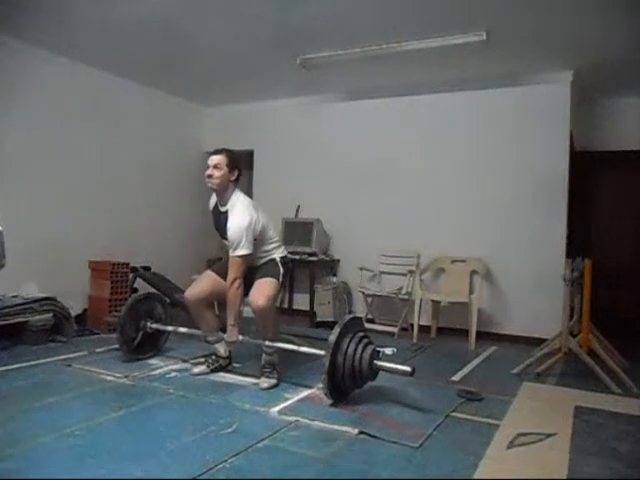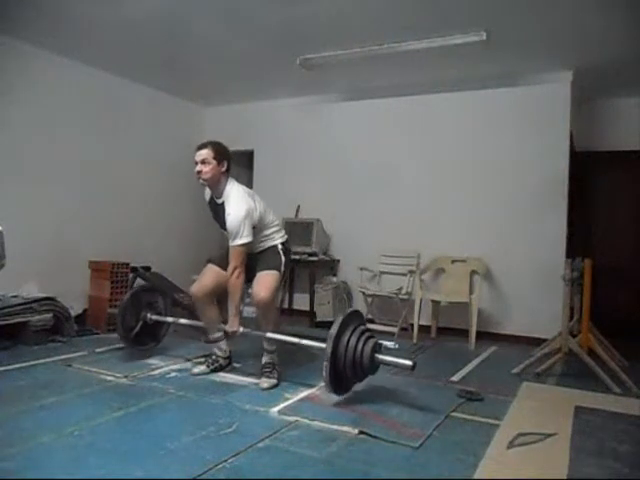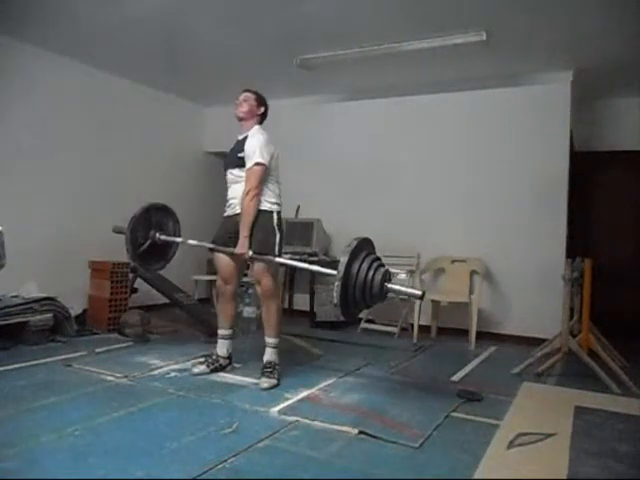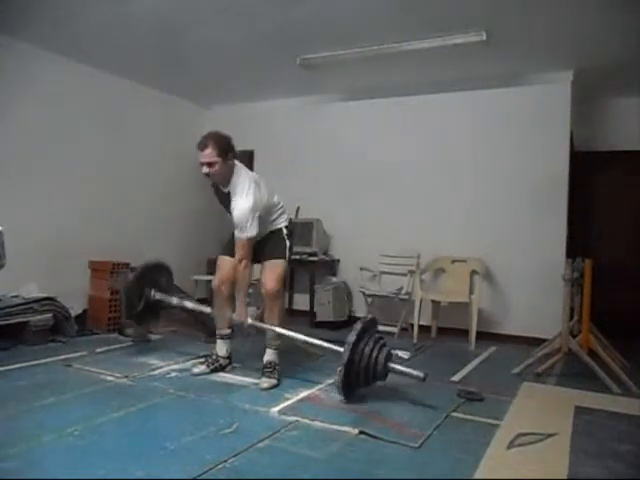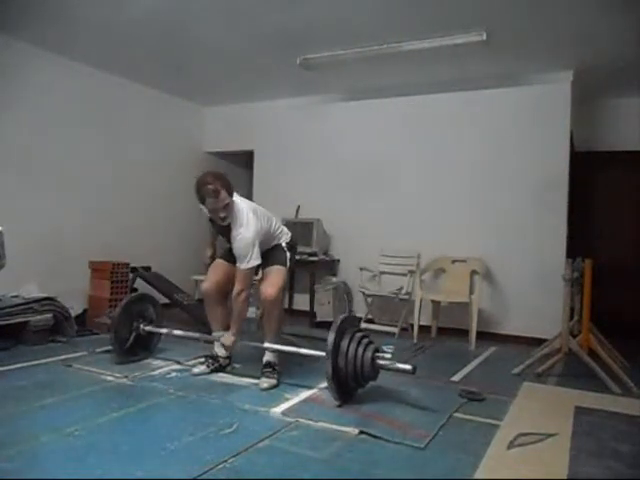
dt=1s
person 1, frame 1
left shoulder: (241, 216)
right shoulder: (215, 200)
left elbow: (235, 279)
left wrist: (232, 326)
right wrist: (216, 271)
left hip: (269, 261)
right hip: (240, 261)
left knee: (259, 302)
right knee: (193, 296)
left ankle: (270, 361)
right ankle: (221, 353)
person 1, frame 2
left shoulder: (238, 206)
right shoulder: (210, 192)
left elbow: (236, 269)
left wrist: (234, 317)
right wrist: (220, 255)
left hip: (270, 247)
right hip: (240, 247)
left knee: (262, 296)
right knee: (199, 291)
left ankle: (270, 361)
right ankle: (221, 354)
person 1, frame 3
left shoulder: (258, 139)
right shoulder: (238, 143)
left elbow: (252, 192)
left wrist: (244, 238)
right wrist: (234, 231)
left hip: (261, 217)
right hip: (232, 216)
left knee: (265, 286)
right knee: (224, 285)
left ankle: (271, 361)
right ankle: (222, 354)
person 1, frame 4
left shoulder: (244, 199)
right shoulder: (219, 172)
left elbow: (243, 260)
left wrist: (241, 307)
left hip: (274, 230)
right hip: (245, 232)
left knee: (270, 288)
right knee: (220, 284)
left ankle: (271, 361)
right ankle: (222, 355)
person 1, frame 5
left shoulder: (246, 229)
right shoulder: (211, 206)
left elbow: (241, 290)
left wrist: (233, 333)
left hip: (275, 245)
right hip: (238, 247)
left knee: (269, 294)
right knee: (209, 289)
left ankle: (270, 361)
right ankle: (220, 354)
